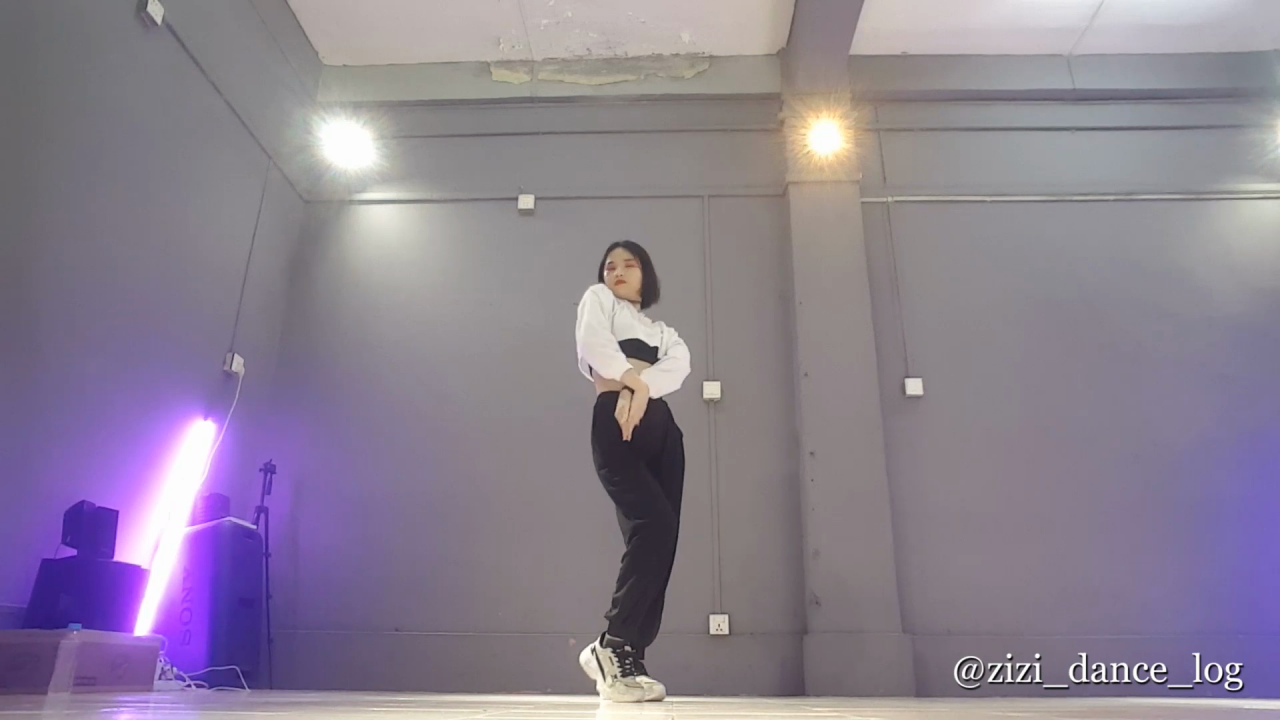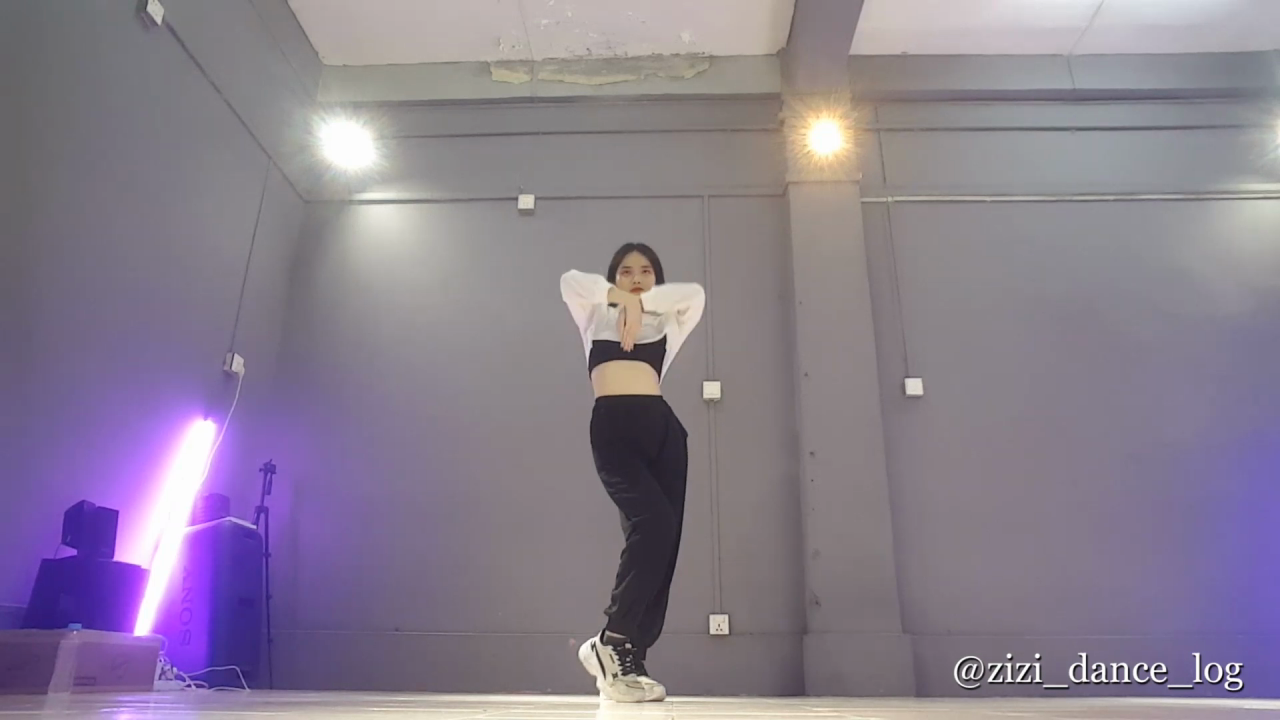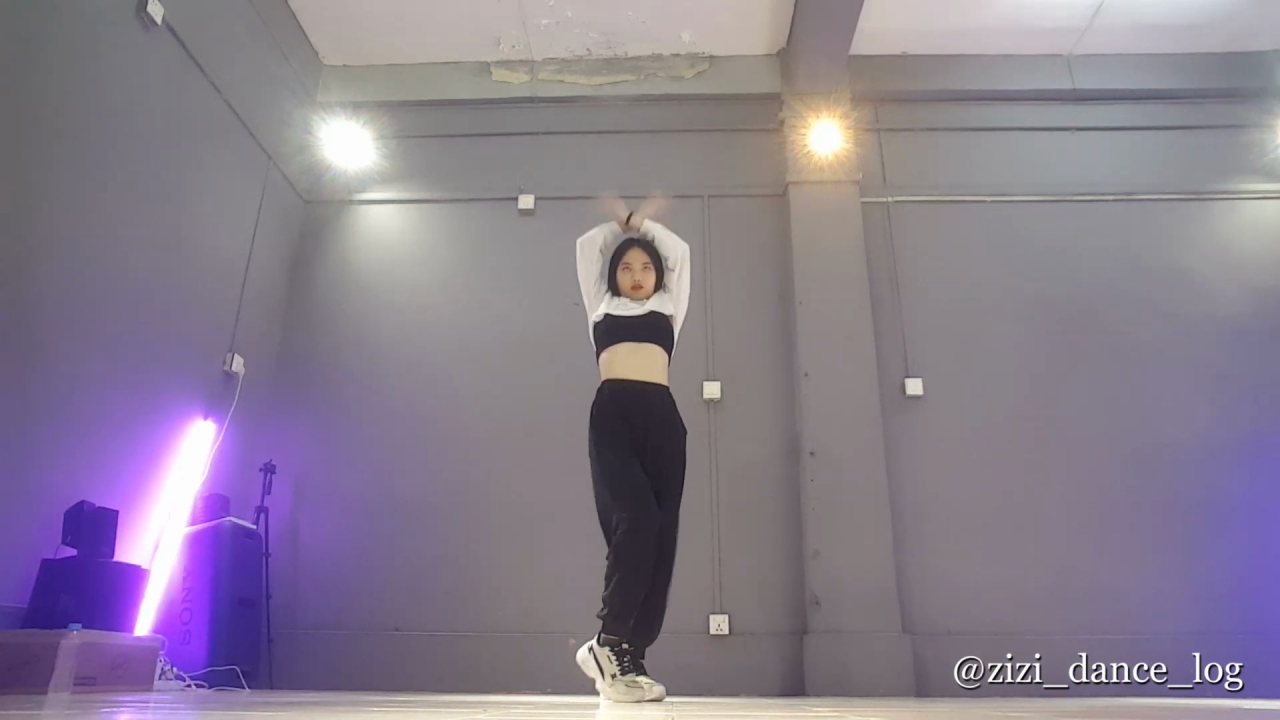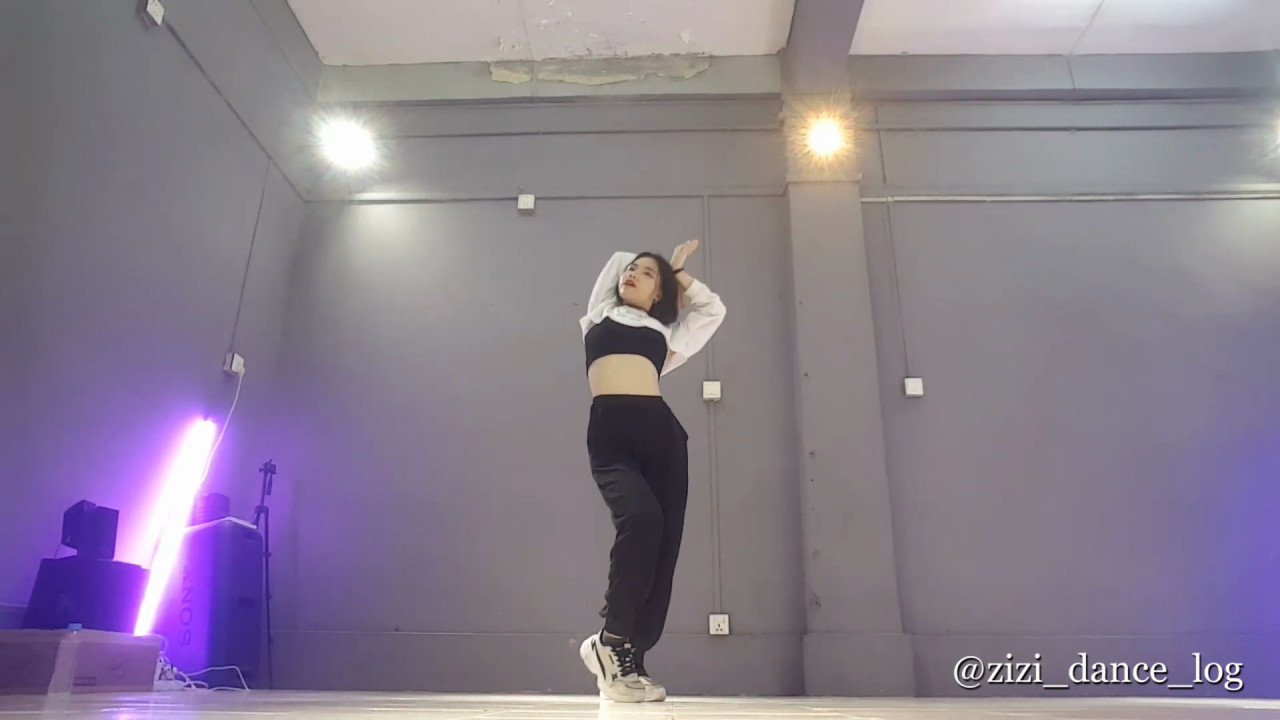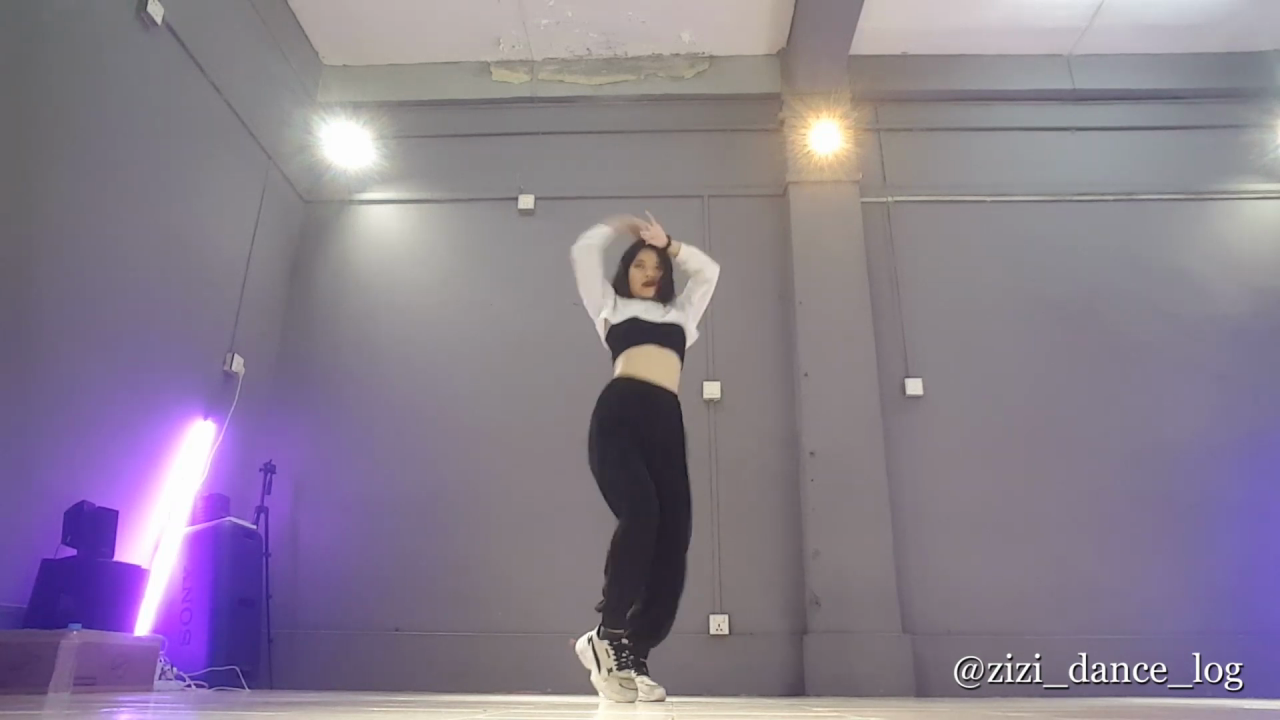
dt=1s
person 1, frame 1
left shoulder: (662, 330)
right shoulder: (597, 299)
left elbow: (679, 366)
right elbow: (597, 343)
left wrist: (641, 390)
right wrist: (631, 384)
left hip: (660, 425)
right hip: (617, 421)
left knee: (662, 536)
right knee: (653, 526)
left ankle: (629, 659)
right ankle: (612, 644)
person 1, frame 2
left shoulder: (666, 320)
right shoulder: (597, 314)
left elbow: (694, 294)
right elbow: (572, 281)
left wrist: (642, 303)
right wrist: (621, 298)
left hip: (661, 427)
right hip: (613, 427)
left knee: (665, 537)
right knee: (652, 523)
left ankle: (629, 657)
right ankle: (612, 641)
person 1, frame 3
left shoulder: (669, 307)
right shoulder: (602, 305)
left elbow: (678, 250)
right elbow: (588, 245)
left wrist: (639, 221)
right wrist: (625, 225)
left hip: (662, 418)
right hip: (613, 415)
left knee: (661, 534)
right knee: (635, 521)
left ankle: (627, 655)
right ankle: (611, 643)
person 1, frame 4
left shoulder: (665, 332)
right shoulder: (600, 313)
left elbow: (714, 309)
right elbow: (616, 258)
left wrist: (676, 271)
right wrist: (641, 260)
left hip: (661, 432)
right hip: (609, 436)
left knee: (665, 542)
right knee: (641, 520)
left ankle: (630, 657)
right ankle: (611, 641)
person 1, frame 5
left shoulder: (679, 313)
right shoulder: (611, 305)
left elbow: (708, 270)
right elbow: (584, 251)
left wrist: (666, 243)
right wrist: (620, 228)
left hip: (665, 422)
right hip: (620, 414)
left knee: (673, 537)
right knee: (640, 514)
left ankle: (634, 654)
right ankle: (609, 637)
